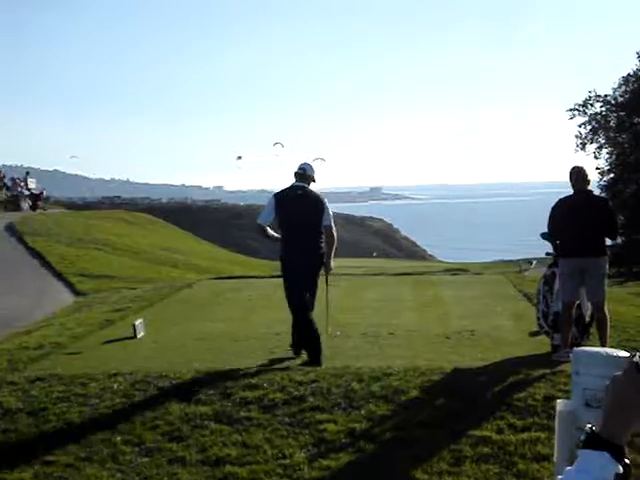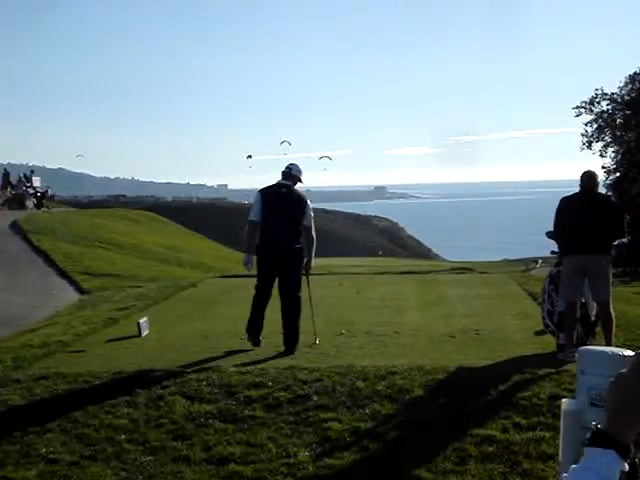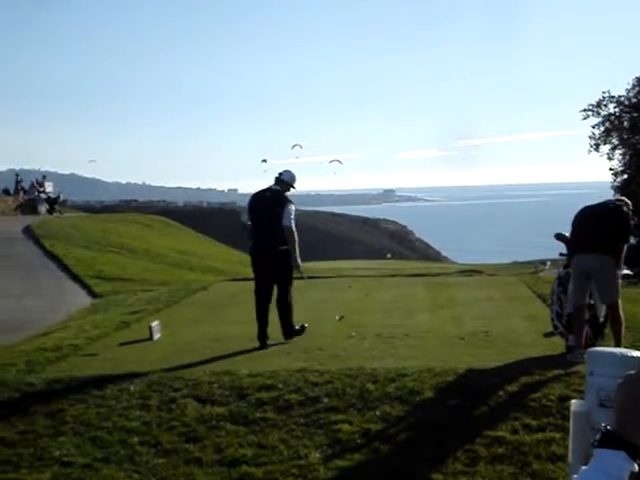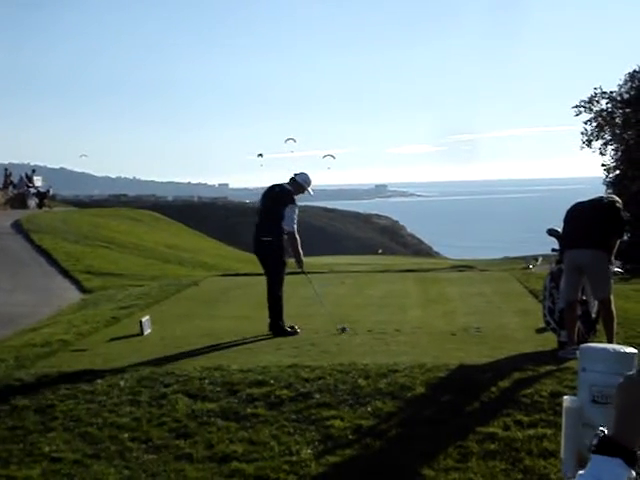
dt=0.7s
person 1, frame 1
left shoulder: (278, 198)
right shoulder: (319, 200)
left elbow: (262, 226)
right elbow: (330, 232)
left wrist: (278, 237)
right wrist: (329, 258)
left hip: (291, 257)
right hip: (315, 256)
left knee: (299, 305)
right knee: (306, 302)
left ankle: (314, 353)
right ankle: (299, 344)
person 1, frame 2
left shoulder: (263, 195)
right shoulder: (302, 200)
left elbow: (253, 225)
right elbow: (309, 232)
left wrist: (248, 253)
right wrist: (309, 258)
left hip: (267, 252)
right hip: (293, 253)
left knee: (262, 294)
right knee: (291, 298)
left ankle: (254, 335)
right ankle: (291, 344)
person 1, frame 3
left shoulder: (255, 198)
right shoulder: (285, 202)
left elbow: (247, 223)
right elbow: (289, 231)
right wrist: (296, 257)
left hip: (259, 252)
right hip: (280, 253)
left knee: (262, 295)
right knee: (284, 292)
left ankle: (263, 337)
right ankle: (288, 330)
person 1, frame 4
left shoulder: (271, 190)
right shoulder: (289, 202)
left elbow: (260, 212)
right elbow: (291, 234)
right wrist: (299, 257)
left hip: (261, 241)
right hip: (272, 245)
left knee: (273, 283)
right knee: (276, 286)
left ankle: (276, 323)
right ankle: (278, 326)
person 2, frame 1
left shoulder: (561, 205)
right shoulder: (602, 204)
left elbow: (553, 233)
right elbow: (613, 233)
left hip: (569, 258)
right hip: (596, 257)
left knee: (567, 305)
right knee: (599, 306)
left ankle: (565, 349)
right ankle: (604, 349)
person 2, frame 2
left shoulder: (565, 203)
right shoulder: (608, 203)
left elbow: (558, 231)
right elbow: (619, 231)
right wrist: (606, 245)
left hip: (572, 257)
right hip: (599, 257)
left knee: (571, 304)
right knee: (604, 304)
left ankle: (570, 348)
person 2, frame 3
left shoulder: (585, 211)
right shoulder: (622, 211)
right elbow: (622, 240)
right wrist: (619, 262)
left hip: (578, 258)
right hip: (603, 258)
left knee: (578, 306)
right knee: (613, 305)
left ankle: (578, 350)
right ankle: (618, 349)
person 2, frame 4
left shoulder: (575, 208)
right shoulder: (613, 205)
left elbow: (565, 233)
right elbow: (617, 232)
right wrist: (610, 255)
left hip: (570, 253)
right hip: (596, 253)
left knee: (570, 301)
right knee: (605, 301)
left ankle: (571, 346)
